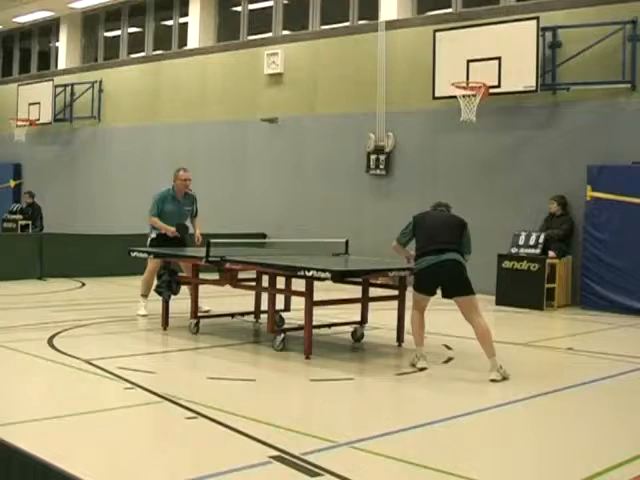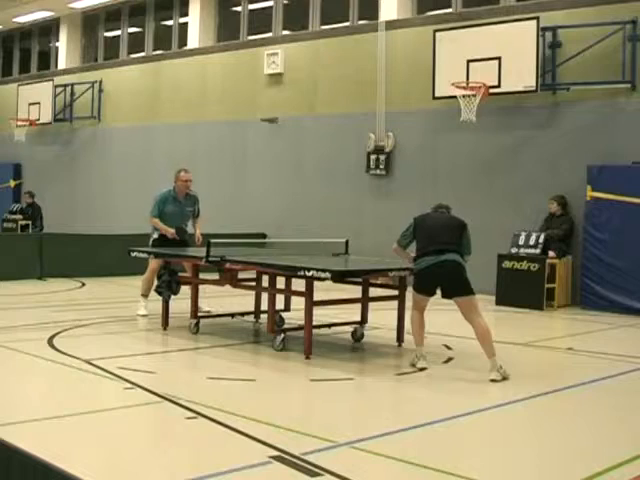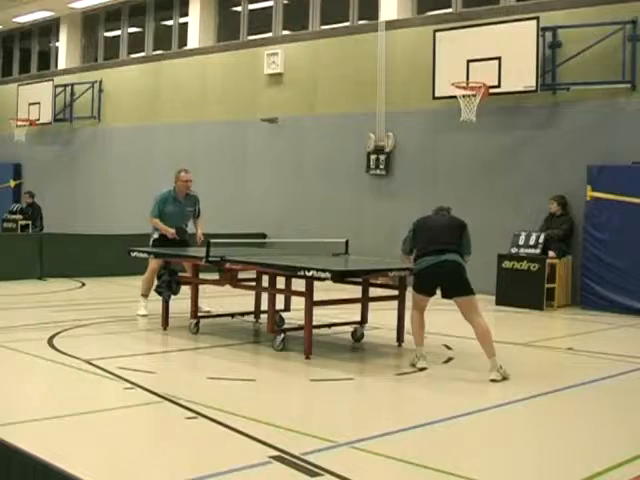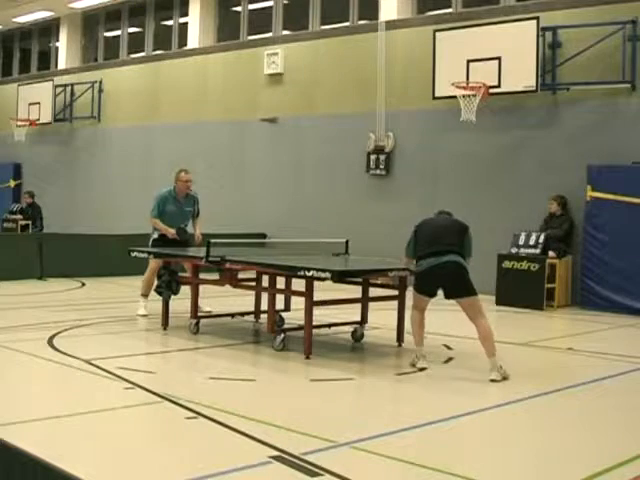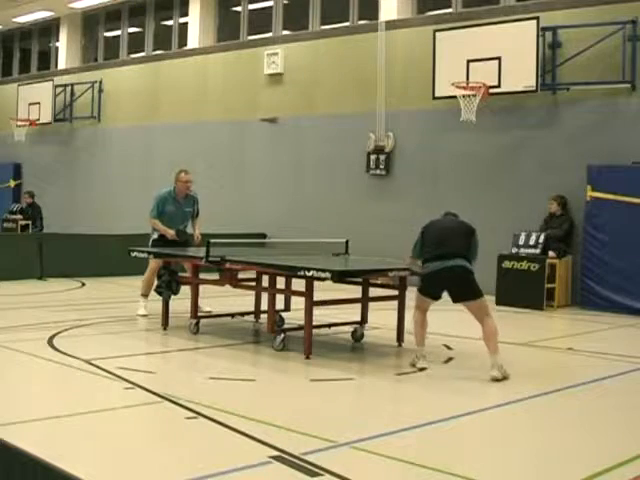
dt=0.2s
person 1, frame 1
left shoulder: (418, 218)
right shoulder: (460, 221)
left elbow: (396, 245)
right elbow: (466, 255)
left wrist: (409, 255)
left hip: (424, 266)
right hip: (453, 265)
left knee: (418, 309)
right knee: (475, 318)
left ankle: (419, 357)
right ankle: (494, 367)
person 1, frame 2
left shoulder: (419, 220)
right shoulder: (460, 223)
left elbow: (397, 247)
right elbow: (466, 256)
left wrist: (409, 257)
left hip: (424, 267)
right hip: (452, 266)
left knee: (417, 309)
right knee: (475, 317)
left ankle: (420, 357)
right ankle: (495, 367)
person 1, frame 3
left shoulder: (419, 222)
right shoulder: (460, 223)
left elbow: (405, 253)
right elbow: (465, 256)
left wrist: (415, 261)
left hip: (424, 267)
right hip: (452, 266)
left knee: (417, 309)
right knee: (475, 317)
left ankle: (420, 357)
right ankle: (495, 367)
person 1, frame 4
left shoulder: (421, 225)
right shoulder: (461, 226)
left elbow: (408, 259)
right elbow: (466, 258)
left wrist: (419, 268)
left hip: (426, 268)
right hip: (454, 267)
left knee: (417, 309)
right knee: (478, 318)
left ankle: (419, 357)
right ankle: (495, 367)
person 1, frame 5
left shoulder: (429, 226)
right shoulder: (468, 228)
left elbow: (413, 259)
right elbow: (471, 259)
left wrist: (421, 269)
left hip: (431, 270)
right hip: (460, 270)
left knee: (420, 309)
right knee: (486, 318)
left ankle: (420, 356)
right ankle: (496, 365)
person 2, frame 1
left shoulder: (191, 197)
right shoulder: (162, 195)
left elbow: (194, 217)
right elbow: (152, 218)
left wrist: (197, 230)
right wrist: (166, 228)
left hip: (178, 236)
right hip: (158, 235)
left knee: (190, 267)
right knee: (152, 267)
right ankle: (142, 303)
person 2, frame 2
left shoulder: (193, 198)
right shoulder: (163, 196)
left elbow: (195, 217)
right elbow: (153, 219)
left wrist: (197, 230)
right wrist: (166, 229)
left hip: (180, 236)
right hip: (161, 236)
left knee: (193, 267)
right knee: (153, 267)
right ankle: (143, 303)
person 2, frame 3
left shoulder: (194, 198)
right shoulder: (163, 196)
left elbow: (196, 217)
right elbow: (153, 219)
left wrist: (198, 230)
right wrist: (167, 230)
left hip: (181, 236)
right hip: (161, 236)
left knee: (193, 267)
right knee: (154, 267)
right ankle: (143, 303)
person 2, frame 4
left shoulder: (193, 198)
right shoulder: (163, 196)
left elbow: (195, 217)
right elbow: (153, 219)
left wrist: (197, 230)
right wrist: (167, 230)
left hip: (181, 236)
right hip: (161, 236)
left knee: (193, 267)
right knee: (153, 267)
right ankle: (143, 303)
person 2, frame 5
left shoulder: (193, 198)
right shoulder: (163, 197)
left elbow: (195, 217)
right elbow: (153, 219)
left wrist: (196, 230)
right wrist: (166, 231)
left hip: (181, 236)
right hip: (161, 236)
left knee: (193, 267)
right knee: (153, 267)
right ankle: (143, 303)
